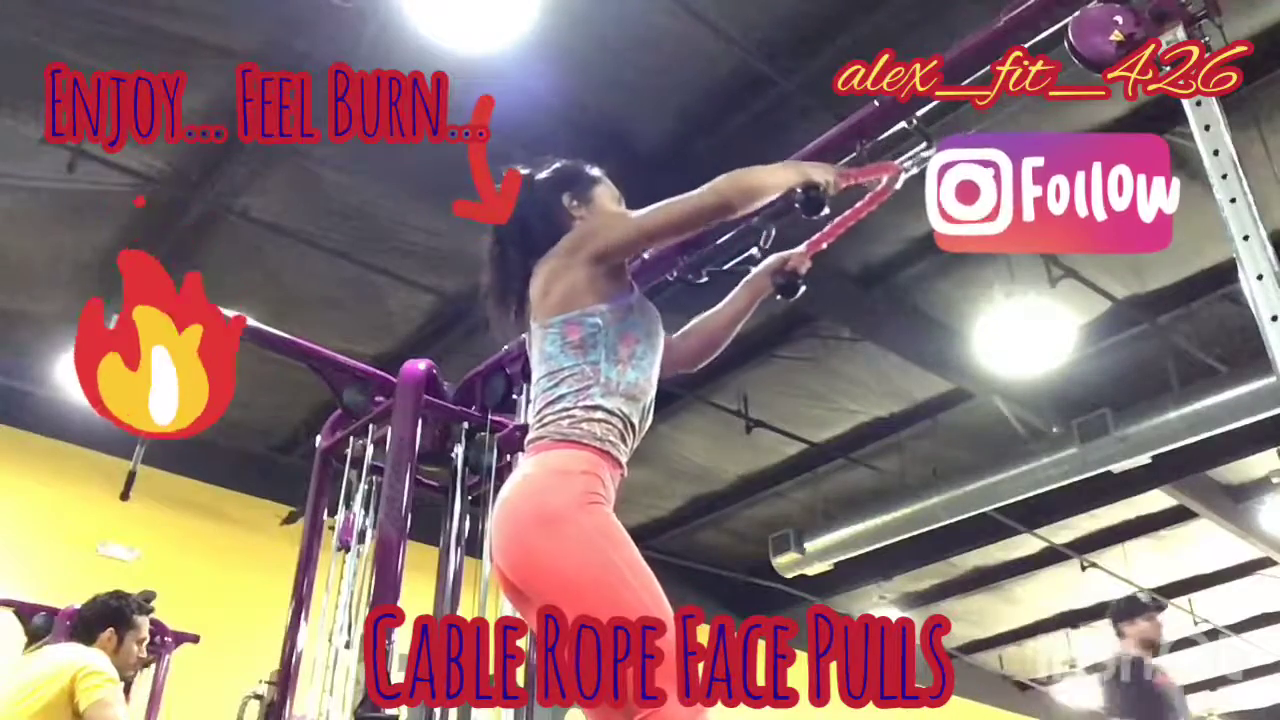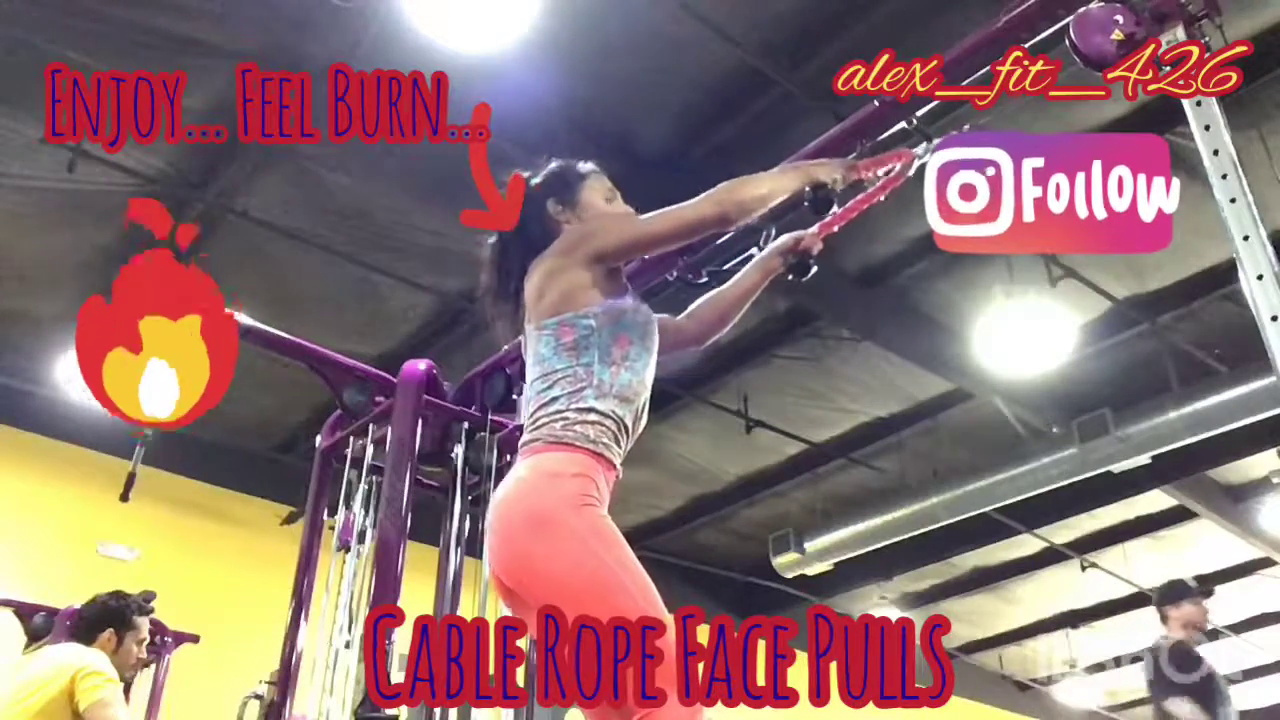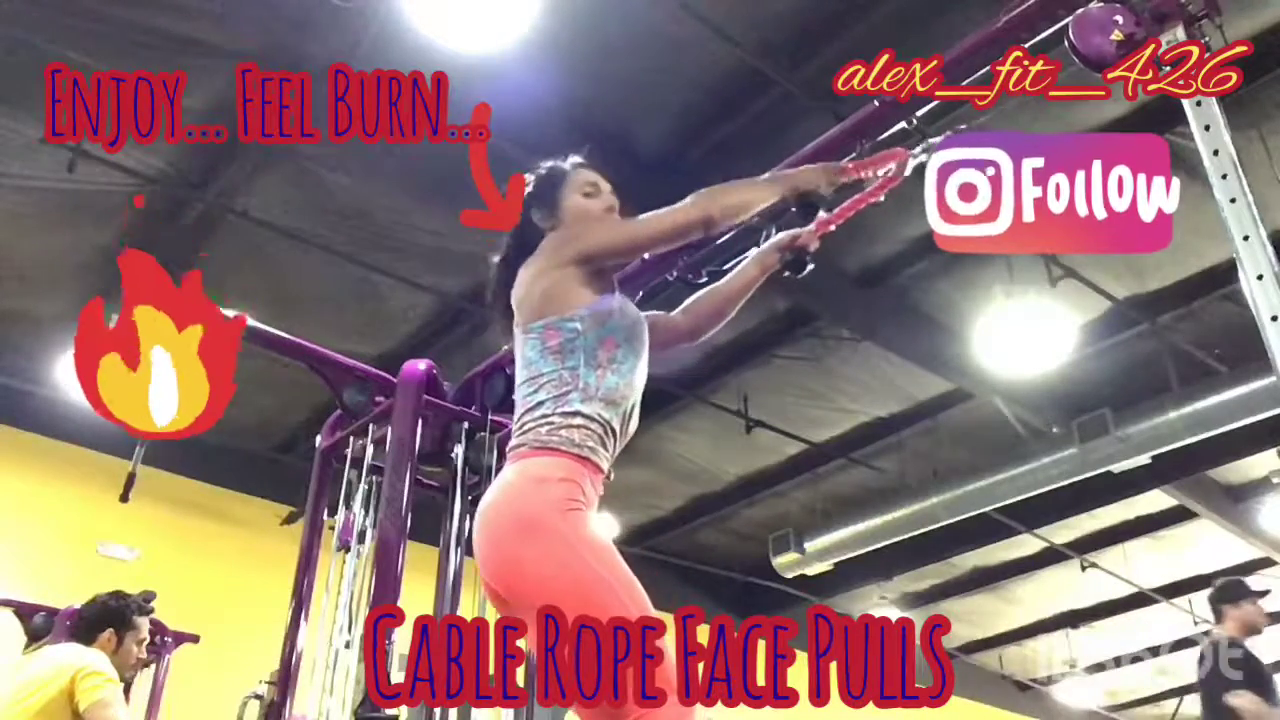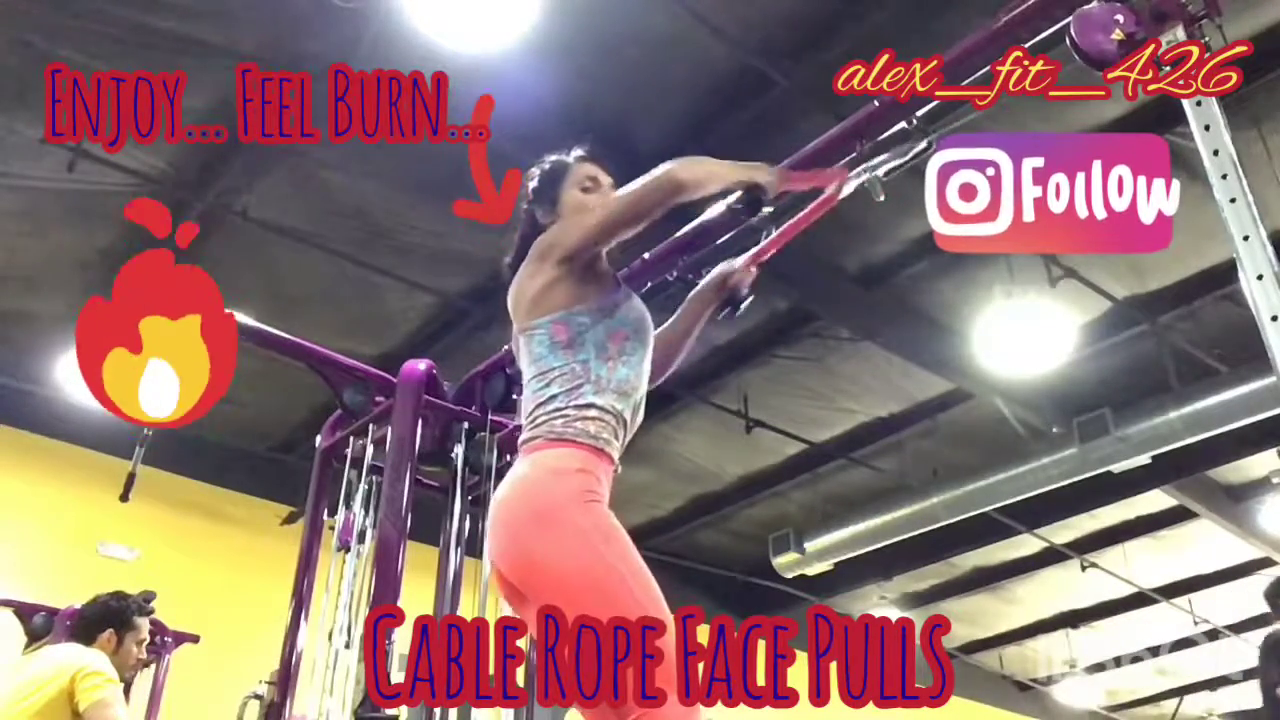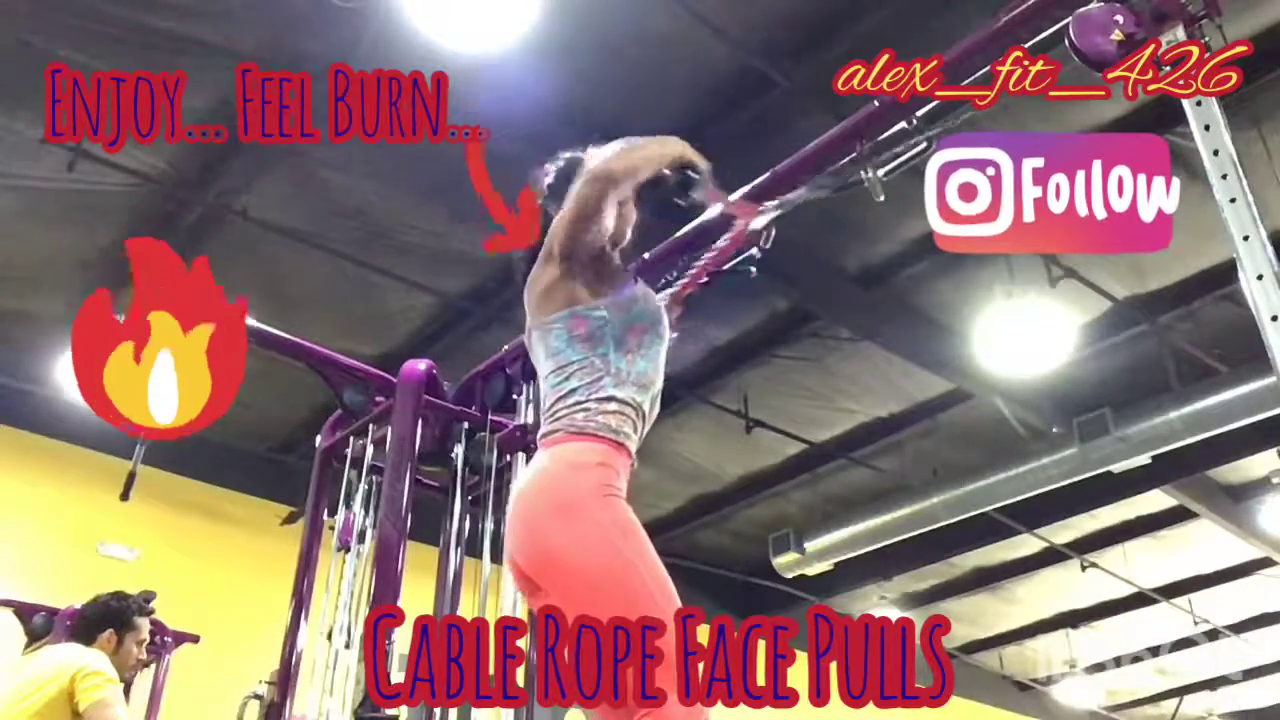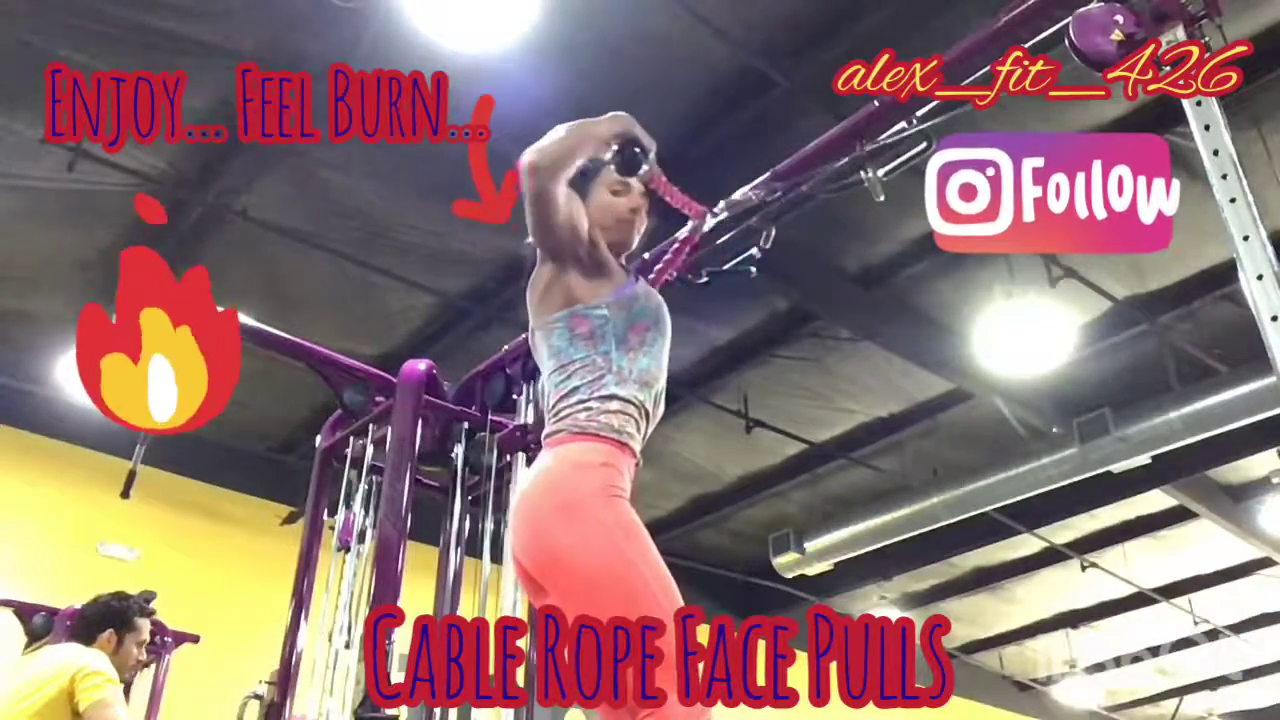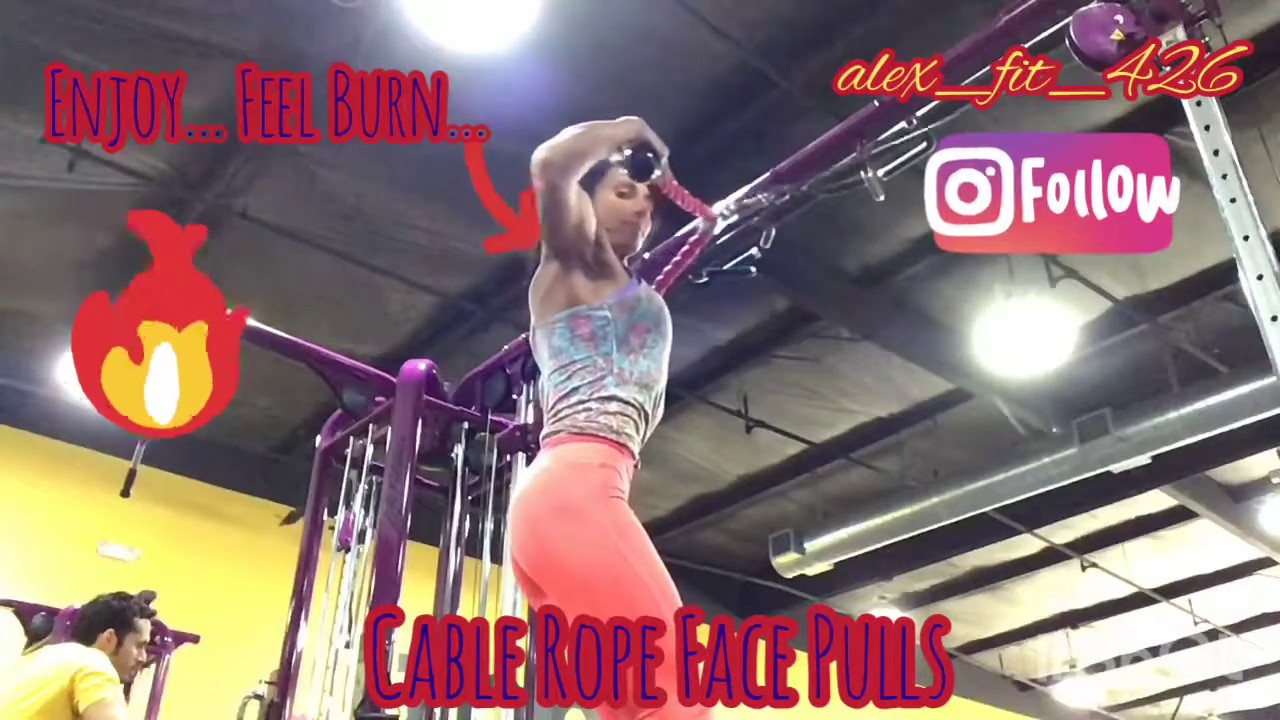
dt=0.2s
person 1, frame 1
left shoulder: (582, 299)
right shoulder: (581, 250)
left elbow: (685, 350)
right elbow: (721, 197)
left wrist: (766, 277)
right wrist: (801, 173)
left hip: (545, 508)
right hip: (558, 498)
person 1, frame 2
left shoulder: (604, 307)
right shoulder: (573, 250)
left elbow: (690, 328)
right elbow: (718, 208)
left wrist: (776, 257)
right wrist: (806, 172)
left hip: (542, 510)
right hip: (550, 501)
person 1, frame 3
left shoulder: (597, 309)
right shoulder: (560, 257)
left elbow: (685, 323)
right elbow: (706, 212)
left wrist: (774, 252)
right wrist: (796, 179)
left hip: (533, 516)
right hip: (537, 506)
person 1, frame 4
left shoulder: (581, 292)
right shoulder: (559, 252)
left elbow: (642, 370)
right elbow: (671, 180)
left wrist: (710, 293)
right wrist: (746, 174)
left hip: (537, 507)
right hip: (555, 497)
person 1, frame 5
left shoulder: (581, 291)
right shoulder: (572, 252)
right elbow: (602, 168)
left wrist: (653, 316)
right wrist: (674, 151)
left hip: (557, 501)
right hip: (572, 491)
person 1, frame 6
left shoulder: (595, 296)
right shoulder: (570, 255)
right elbow: (539, 166)
right wrist: (612, 128)
left hip: (560, 502)
right hip: (576, 490)
person 1, frame 7
left shoulder: (593, 295)
right shoulder: (574, 255)
right elbow: (550, 163)
left wrist: (637, 314)
right wrist: (626, 132)
left hip: (560, 501)
right hip: (574, 491)
